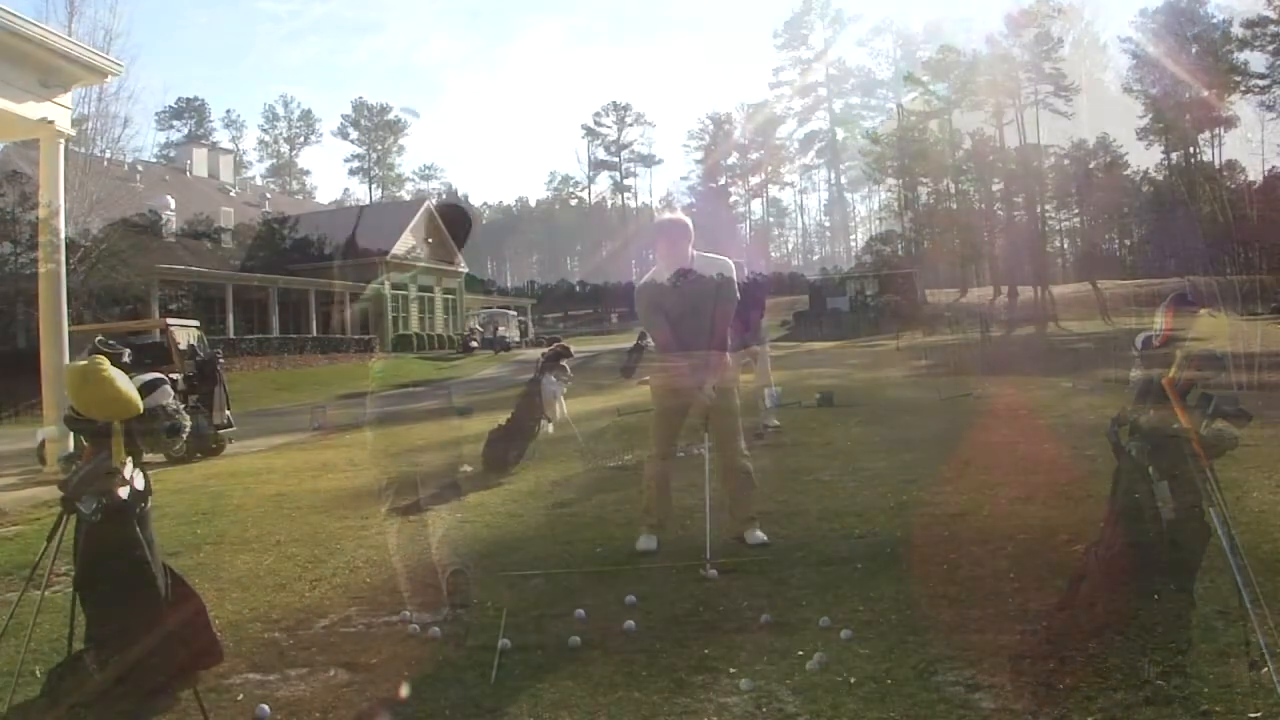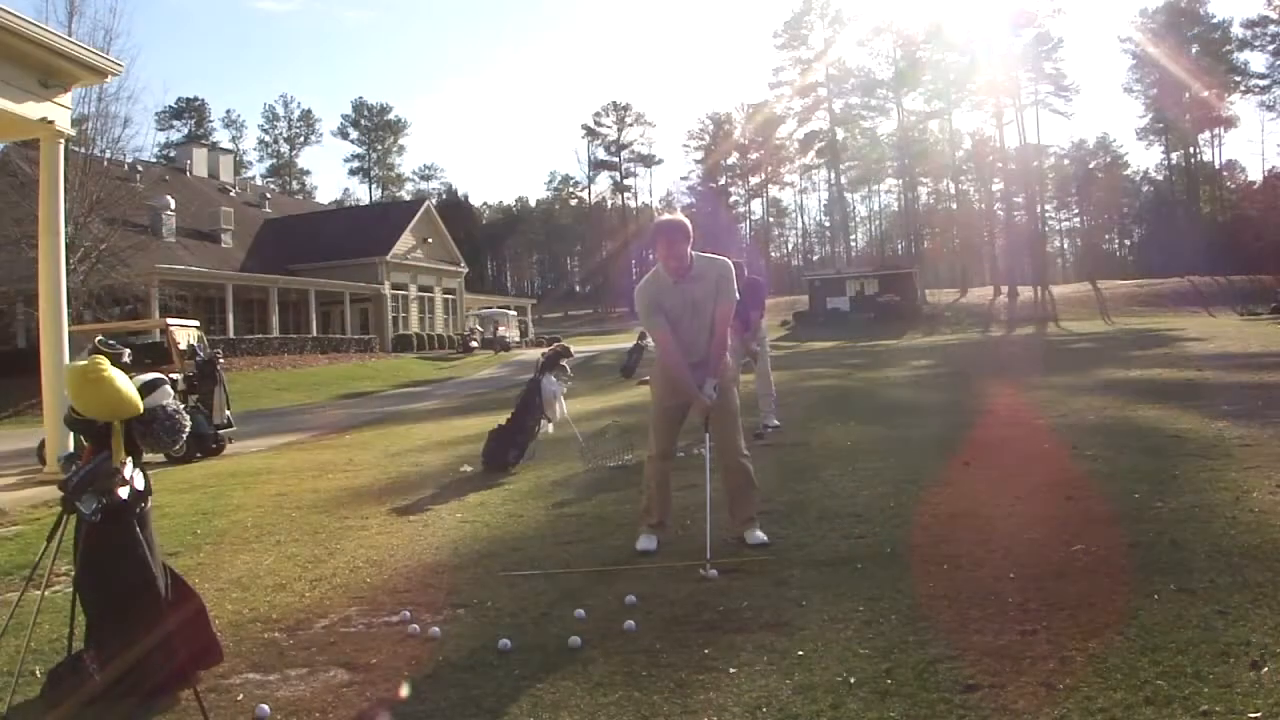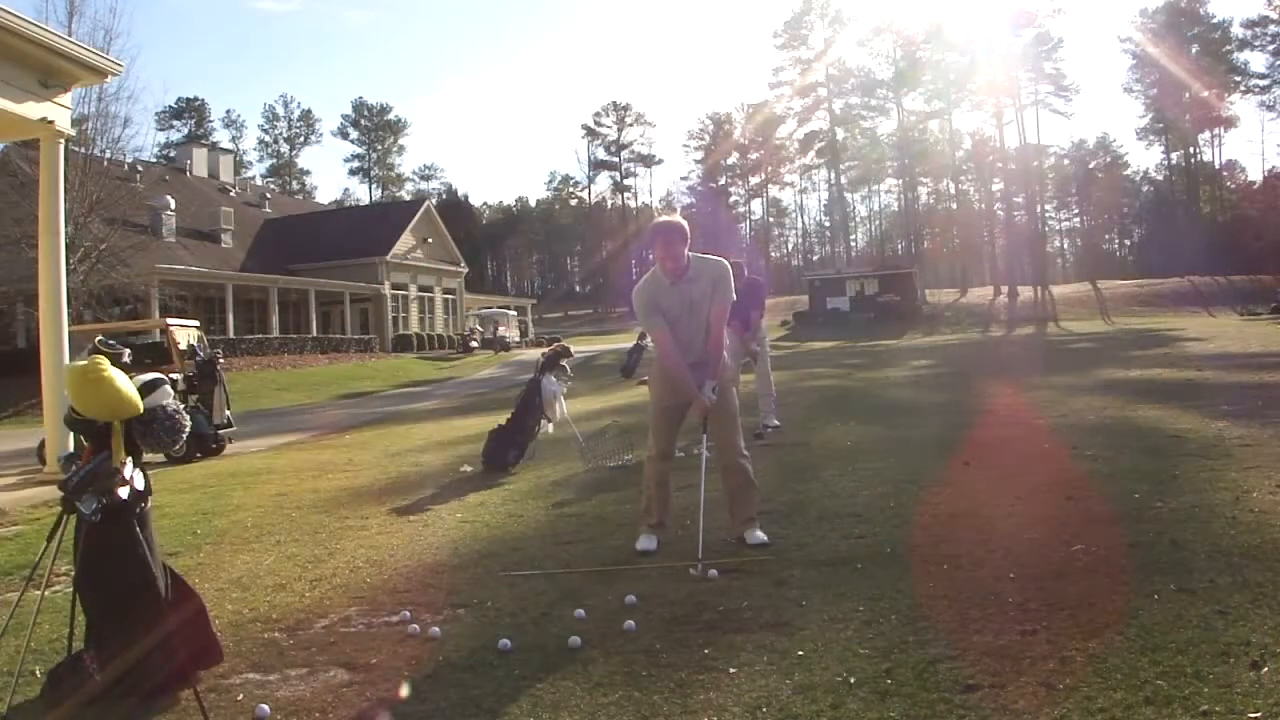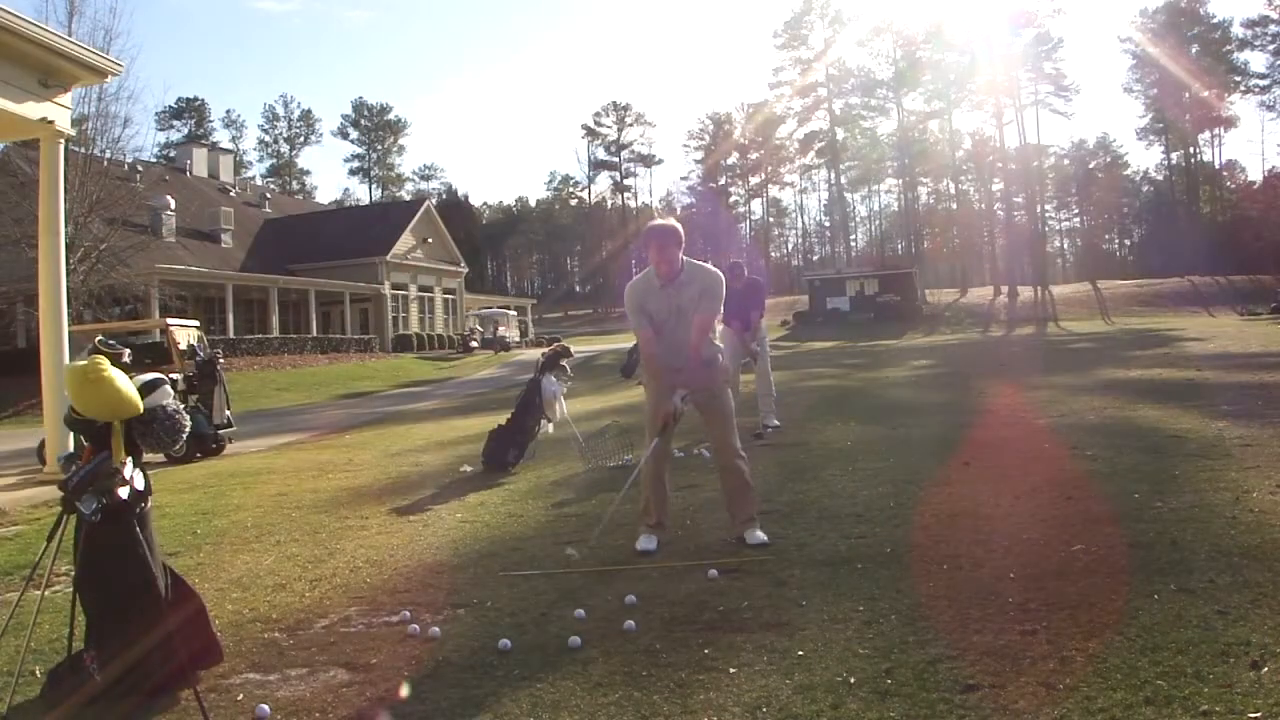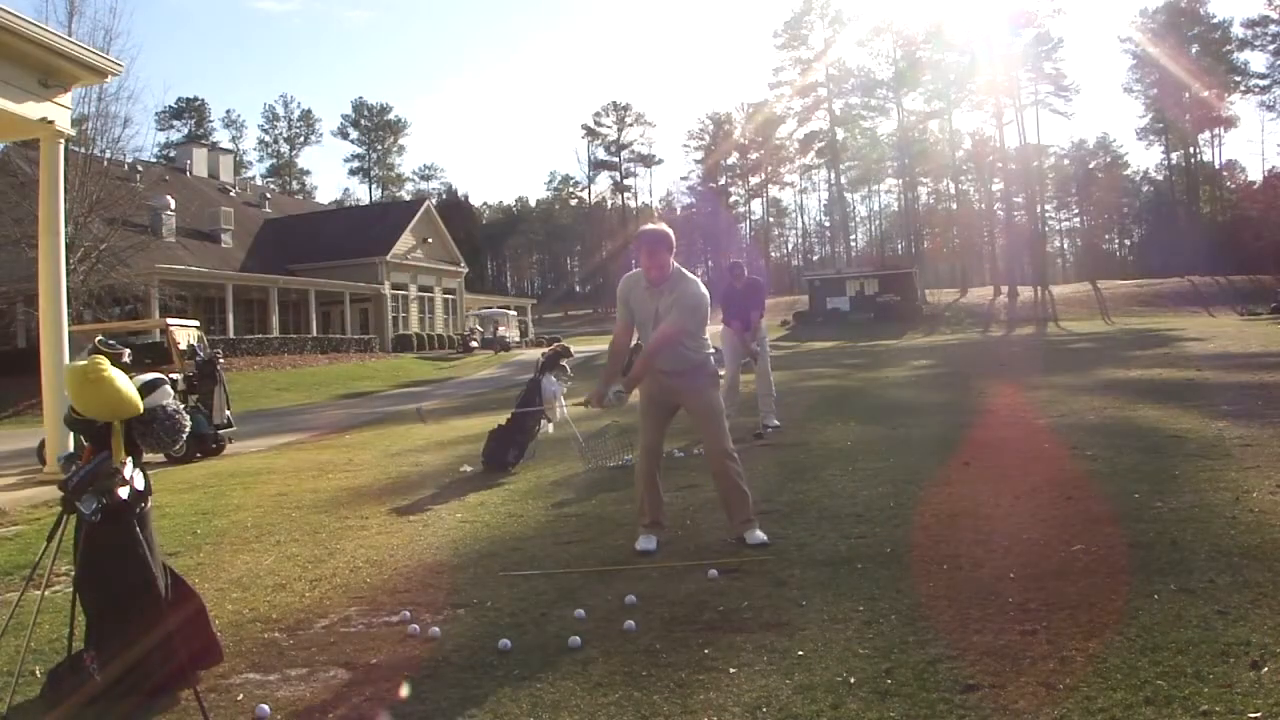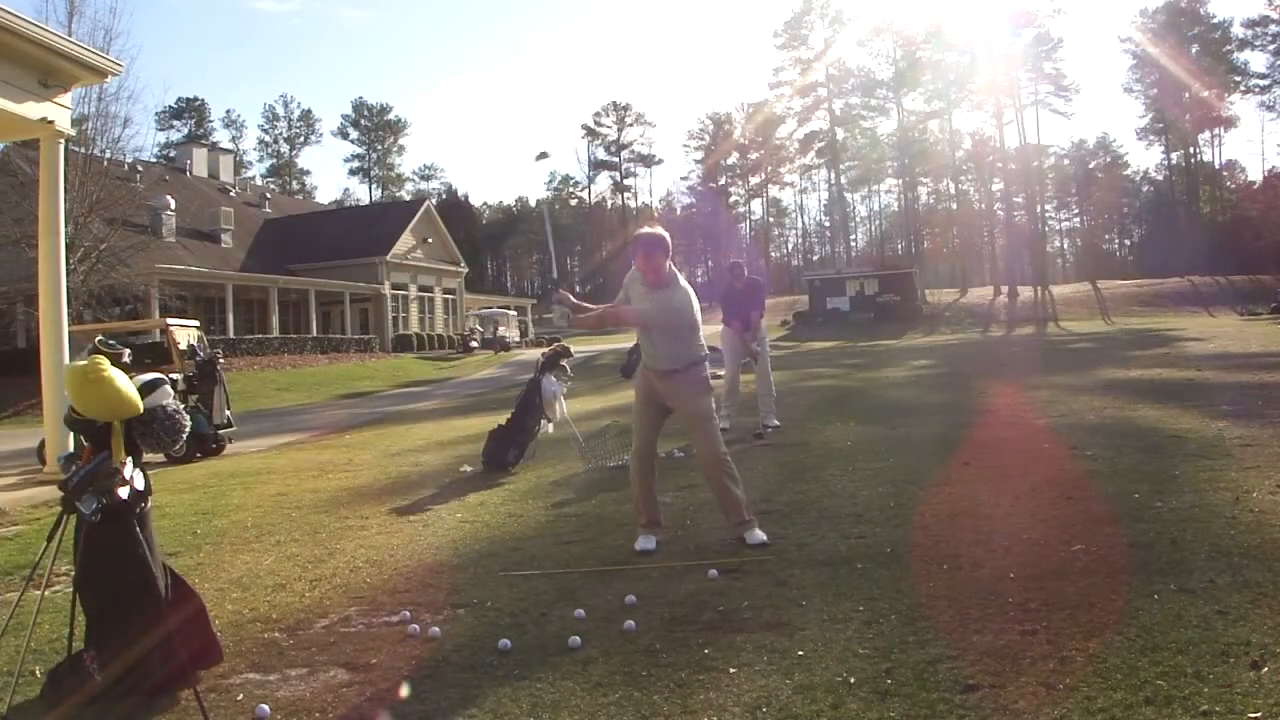
dt=0.2s
person 1, frame 1
left shoulder: (721, 270)
right shoulder: (649, 291)
left elbow: (721, 330)
right elbow: (665, 346)
left wrist: (710, 380)
right wrist: (699, 390)
left hip: (716, 371)
right hip: (672, 378)
left knee: (733, 450)
right knee: (660, 454)
left ankle: (746, 522)
right ankle: (651, 527)
person 1, frame 2
left shoulder: (720, 270)
right shoulder: (647, 291)
left elbow: (721, 330)
right elbow: (668, 349)
left wrist: (712, 380)
right wrist: (694, 396)
left hip: (716, 368)
right hip: (671, 373)
left knee: (733, 450)
right knee: (660, 453)
left ankle: (747, 523)
right ankle: (651, 527)
person 1, frame 3
left shoulder: (717, 270)
right shoulder: (644, 292)
left elbow: (716, 331)
right elbow: (667, 349)
left wrist: (710, 382)
right wrist: (694, 396)
left hip: (714, 367)
right hip: (669, 373)
left knee: (733, 450)
right knee: (659, 453)
left ankle: (746, 522)
right ankle: (651, 527)
person 1, frame 4
left shoulder: (709, 279)
right shoulder: (636, 291)
left elbow: (697, 340)
right elbow: (648, 350)
left wrist: (685, 390)
right wrist: (665, 396)
left hip: (705, 369)
right hip: (661, 373)
left knee: (729, 449)
right knee: (655, 453)
left ankle: (746, 522)
right ankle: (651, 527)
person 1, frame 5
left shoulder: (692, 293)
right shoulder: (628, 285)
left elbow: (656, 346)
right elbow: (621, 338)
left wrist: (625, 387)
right wrist: (606, 383)
left hip: (696, 375)
right hip: (653, 375)
left knee: (721, 450)
right knee: (647, 453)
left ankle: (745, 523)
right ankle: (650, 527)
person 1, frame 6
left shoulder: (676, 301)
right shoulder: (637, 277)
left elbow: (617, 316)
right elbow: (615, 309)
left wrist: (575, 319)
right wrist: (576, 305)
left hip: (687, 378)
right hip: (650, 374)
left knee: (712, 452)
right knee: (641, 453)
left ankle: (744, 522)
right ankle: (649, 527)
